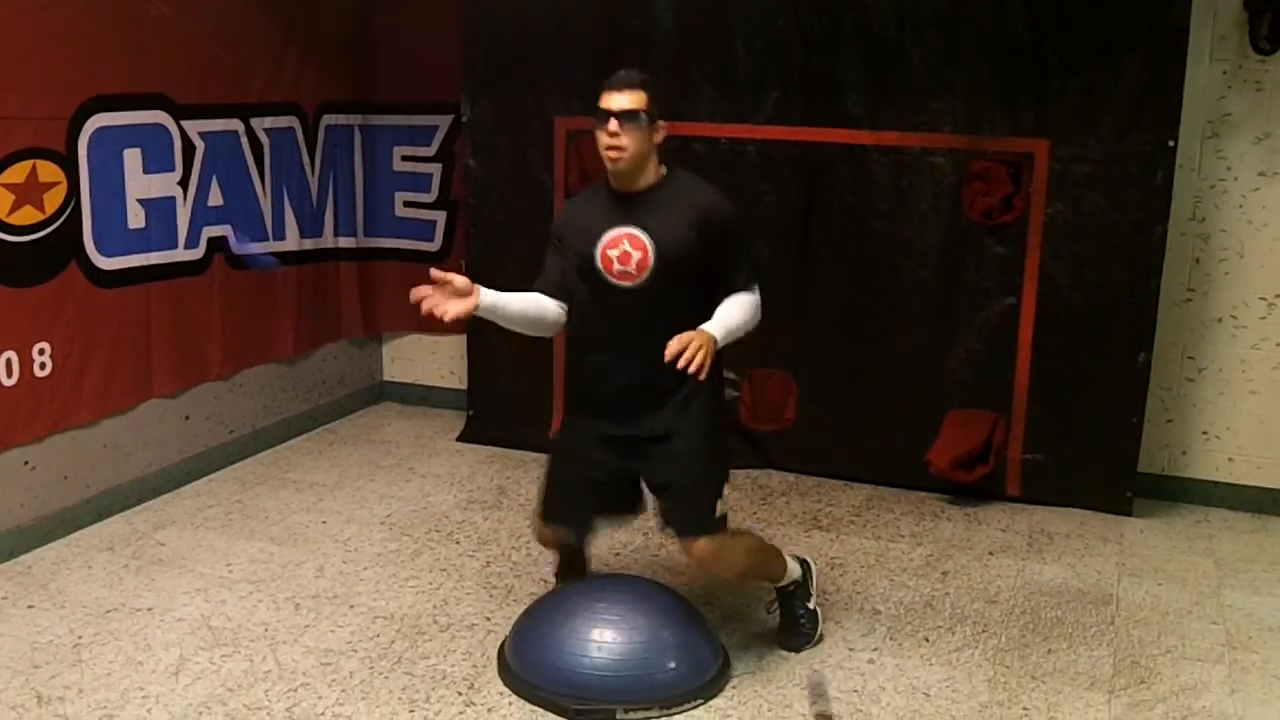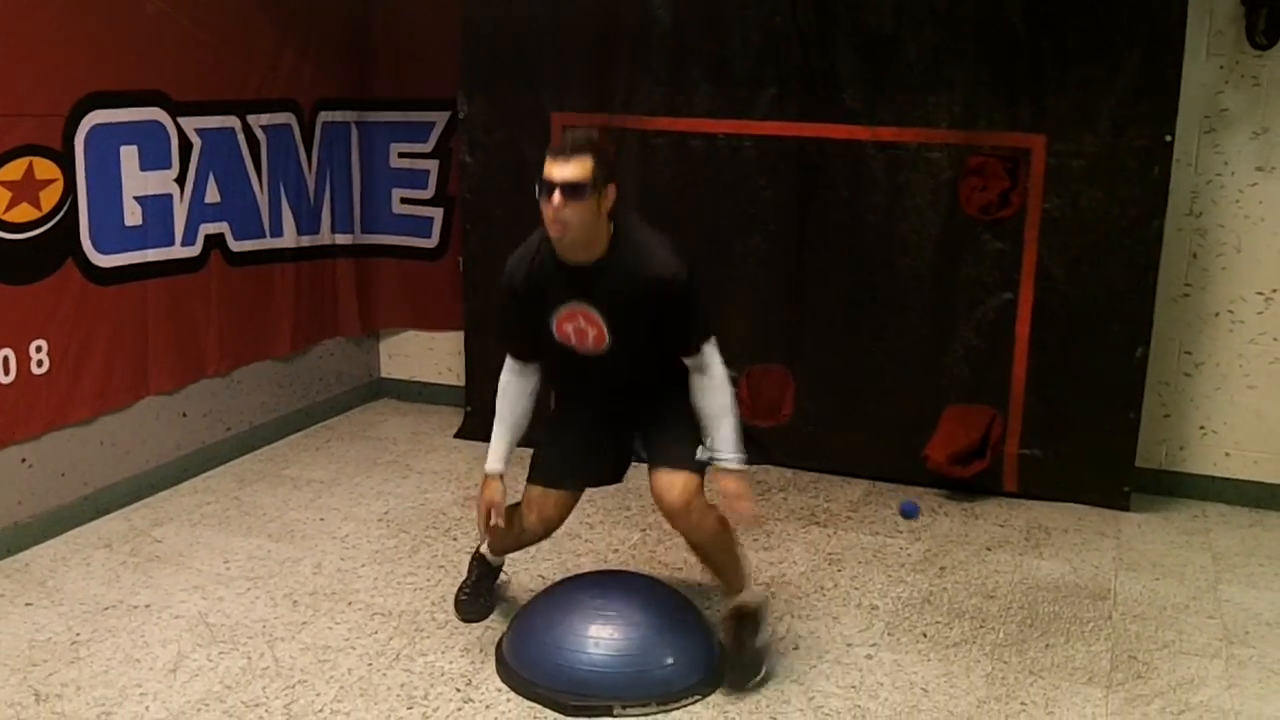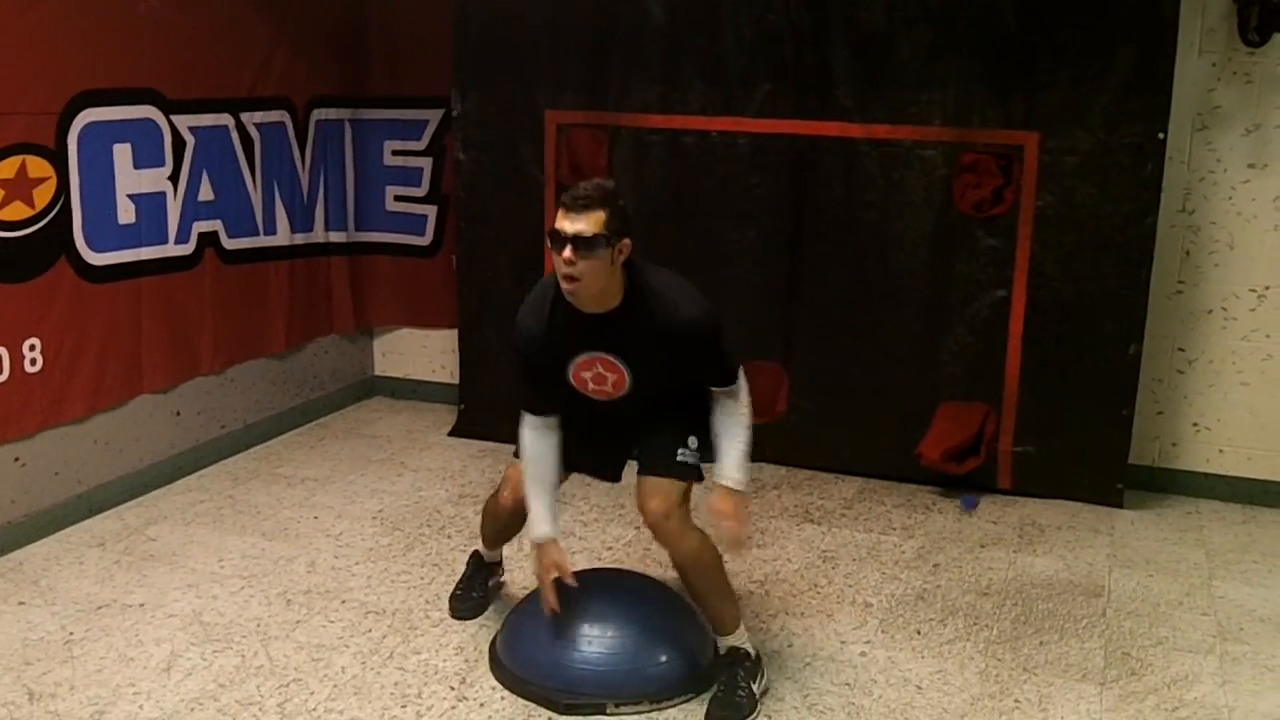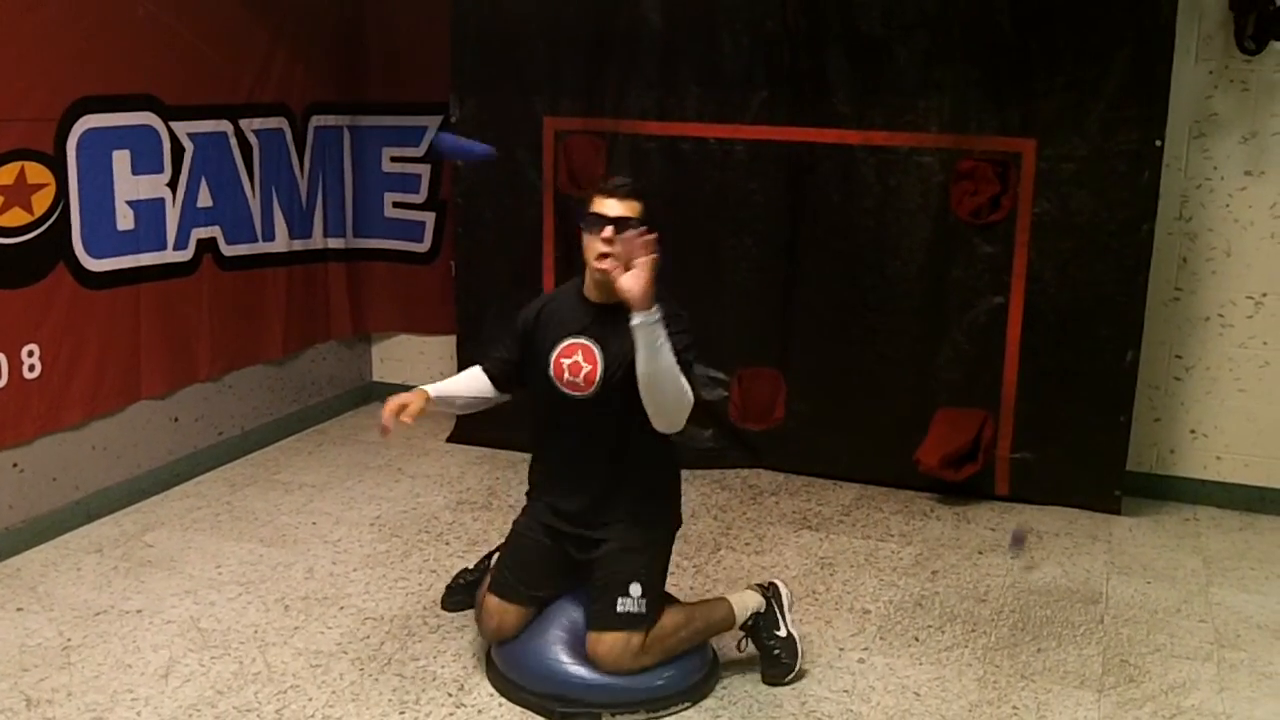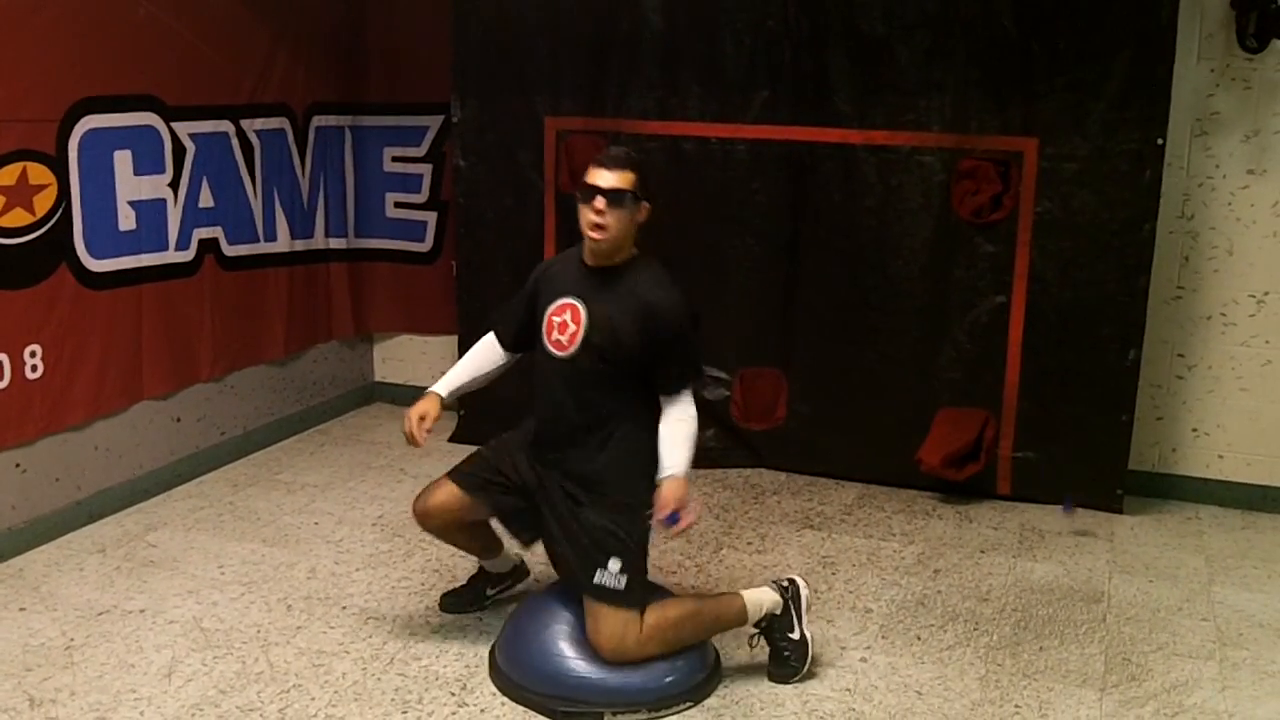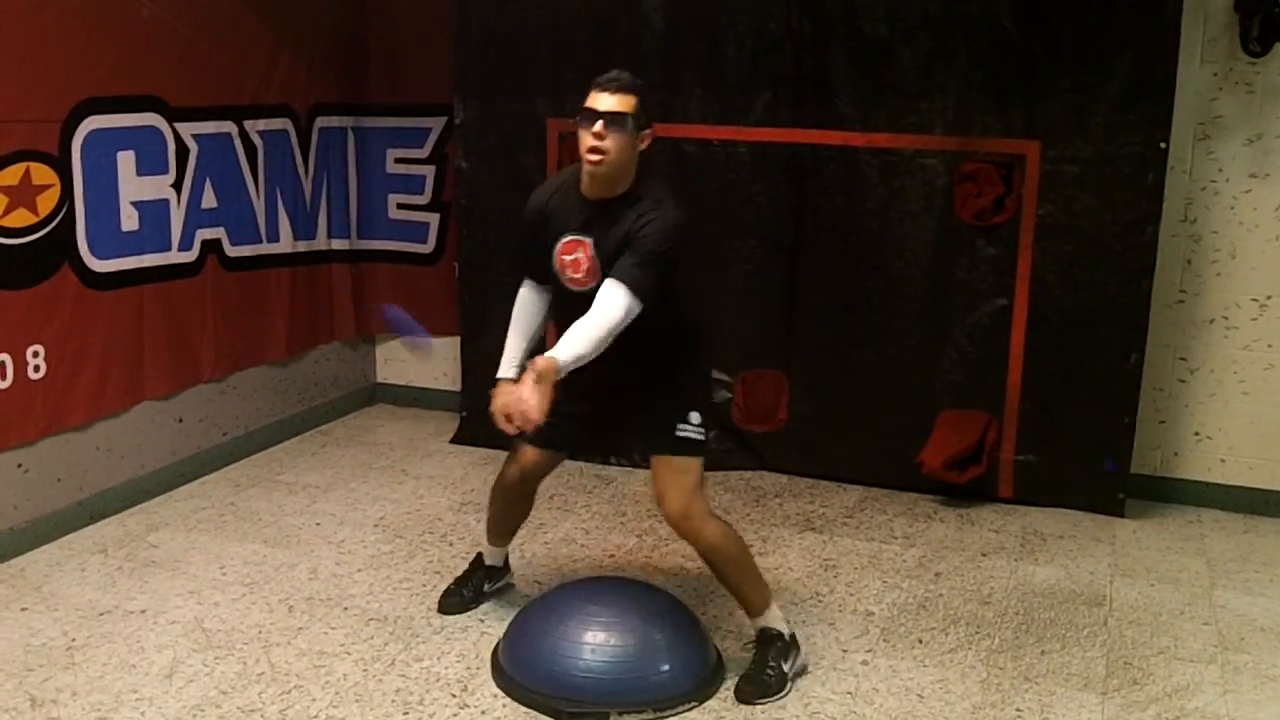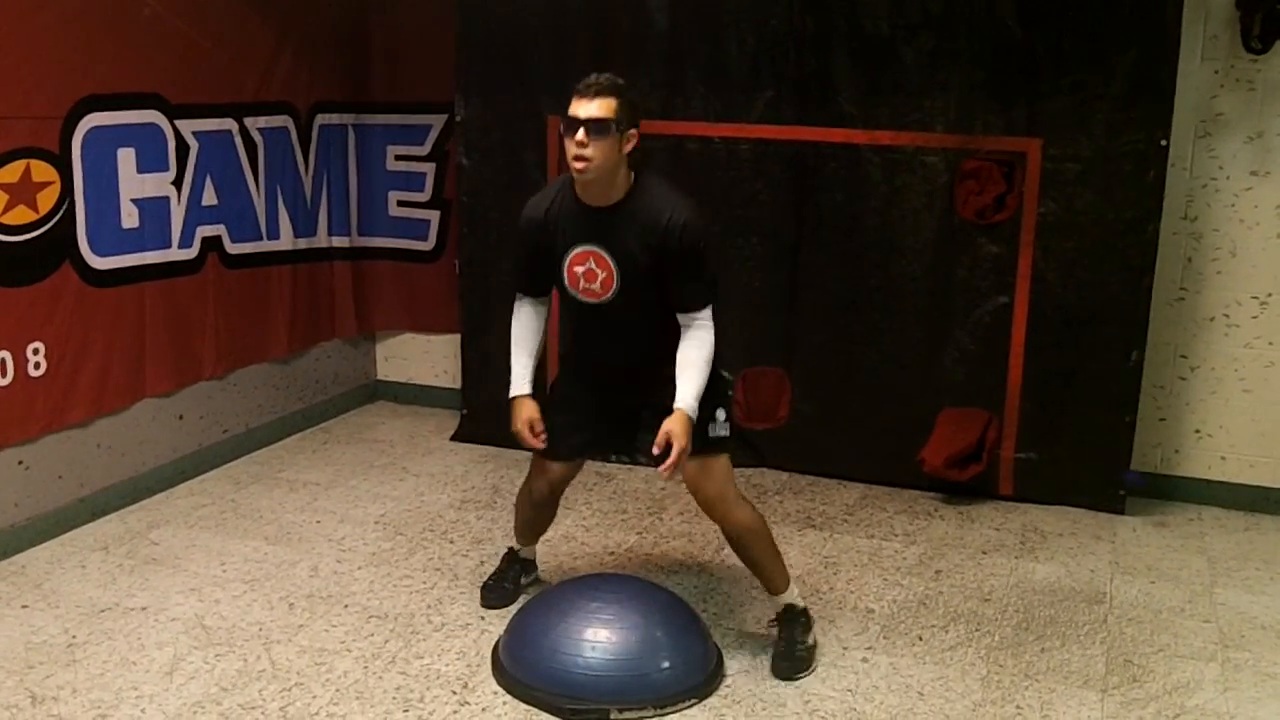
dt=0.4s
person 1, frame 1
left shoulder: (702, 206)
right shoulder: (577, 215)
left elbow: (746, 300)
right elbow: (551, 310)
left wrist: (708, 333)
right wrist: (480, 300)
left hip: (676, 401)
right hip: (597, 400)
left knee: (706, 552)
right knee: (556, 530)
left ankle: (792, 574)
right ankle: (573, 557)
person 1, frame 2
left shoulder: (653, 266)
right shoulder: (526, 270)
left elbow: (702, 363)
right elbow: (522, 367)
left wrist: (728, 461)
right wrist: (494, 466)
left hip: (664, 398)
right hip: (585, 398)
left knee: (679, 499)
right knee: (536, 519)
left ankle: (746, 606)
right ankle: (488, 557)
person 1, frame 3
left shoulder: (678, 310)
right shoulder: (538, 319)
left elbow: (730, 391)
right elbow: (539, 422)
left wrist: (731, 481)
right wrist: (544, 538)
left hip: (666, 414)
right hip: (580, 409)
left knee: (662, 513)
right knee: (511, 498)
left ankle: (739, 651)
right ankle: (487, 562)
person 1, frame 4
left shoulder: (654, 316)
right shoulder: (546, 312)
left elbow: (669, 420)
right elbow: (494, 381)
left wrist: (642, 312)
right wrist: (426, 395)
left hip: (633, 513)
right hip: (554, 503)
left knee: (612, 653)
right knee: (496, 625)
left ankle: (754, 606)
right ankle: (502, 566)
person 1, frame 5
left shoulder: (657, 301)
right shoulder: (551, 273)
left elbow: (677, 403)
right elbow: (502, 342)
left wrist: (674, 476)
right wrist: (438, 393)
left hip: (610, 471)
right hip: (539, 446)
left knee: (615, 641)
right knee: (435, 510)
left ankle: (773, 604)
right ankle: (502, 570)
person 1, frame 6
left shoulder: (654, 216)
right shoulder: (549, 201)
left elbow: (610, 312)
right elbow: (537, 288)
left wrist: (549, 366)
right wrist: (509, 373)
left hip: (661, 372)
right hip: (579, 366)
left knee: (683, 509)
right knee: (518, 469)
left ankle: (776, 635)
right ankle: (490, 566)
person 1, frame 7
left shoulder: (669, 218)
right shoulder: (543, 214)
left elbow: (697, 324)
right elbow: (531, 302)
left wrist: (684, 408)
right wrist: (521, 390)
left hip: (670, 373)
right hip: (586, 373)
left knee: (716, 493)
right knee: (543, 481)
left ankle: (792, 609)
right ankle: (520, 559)
